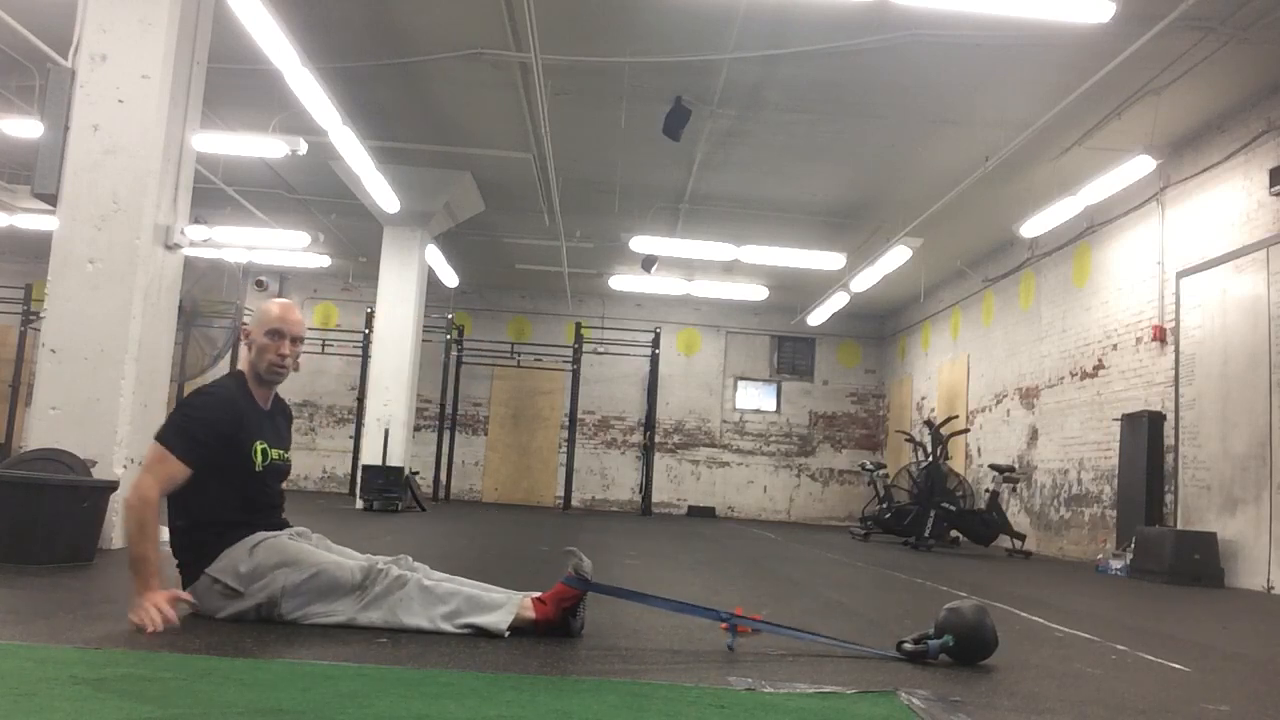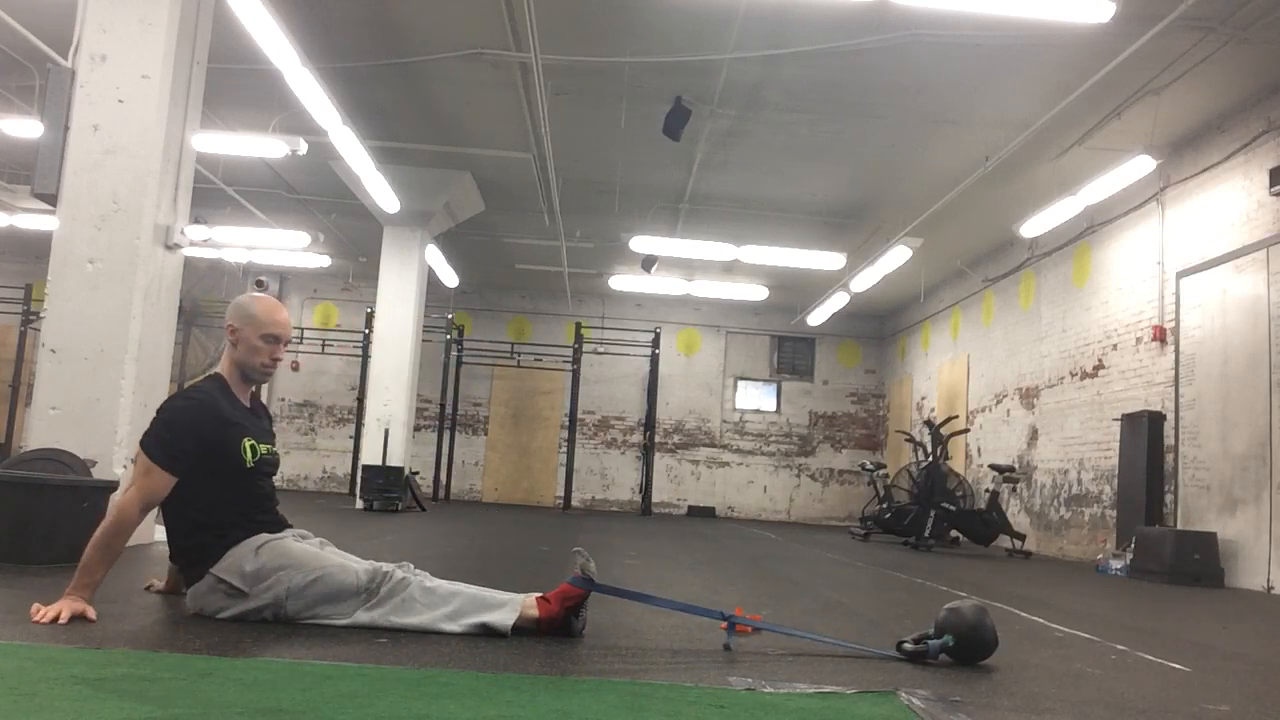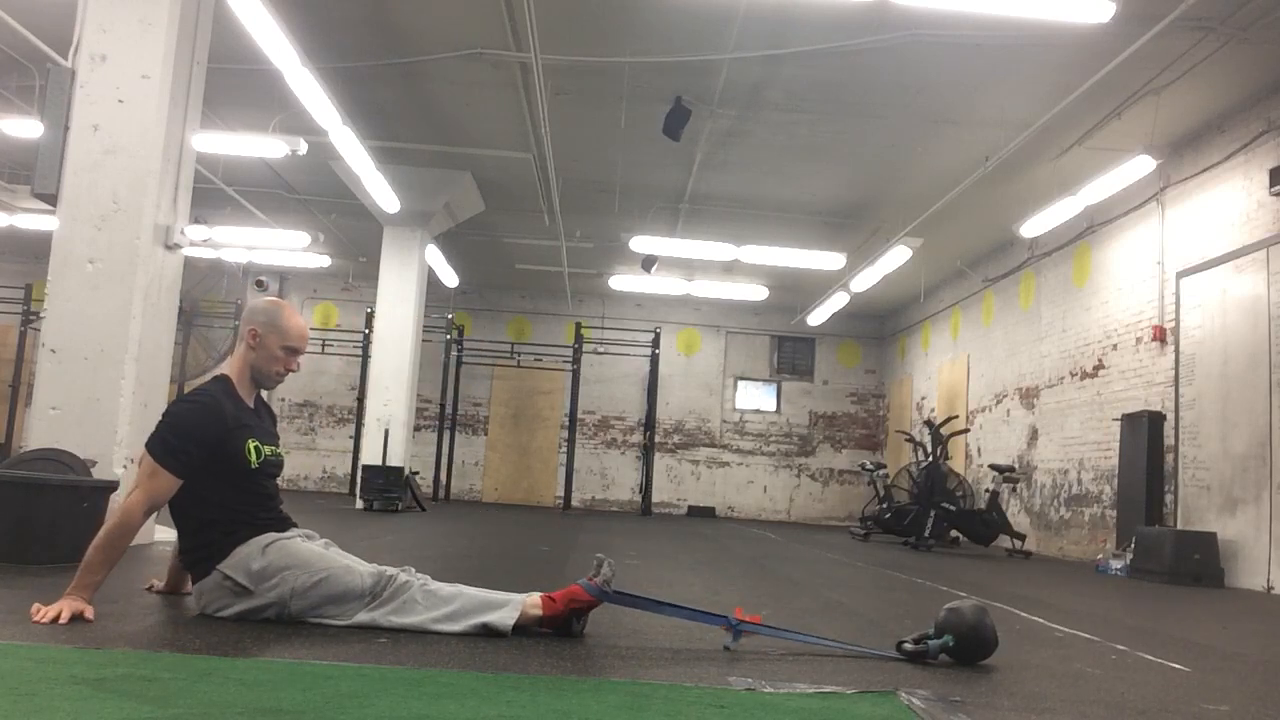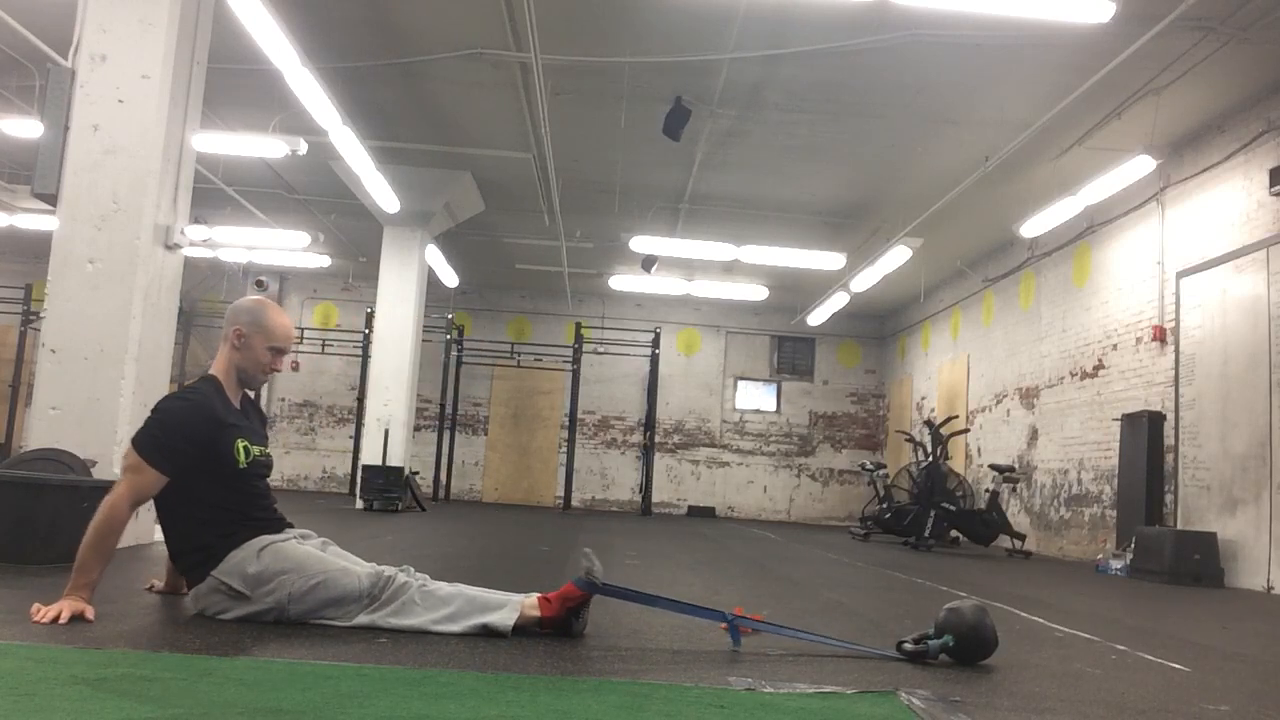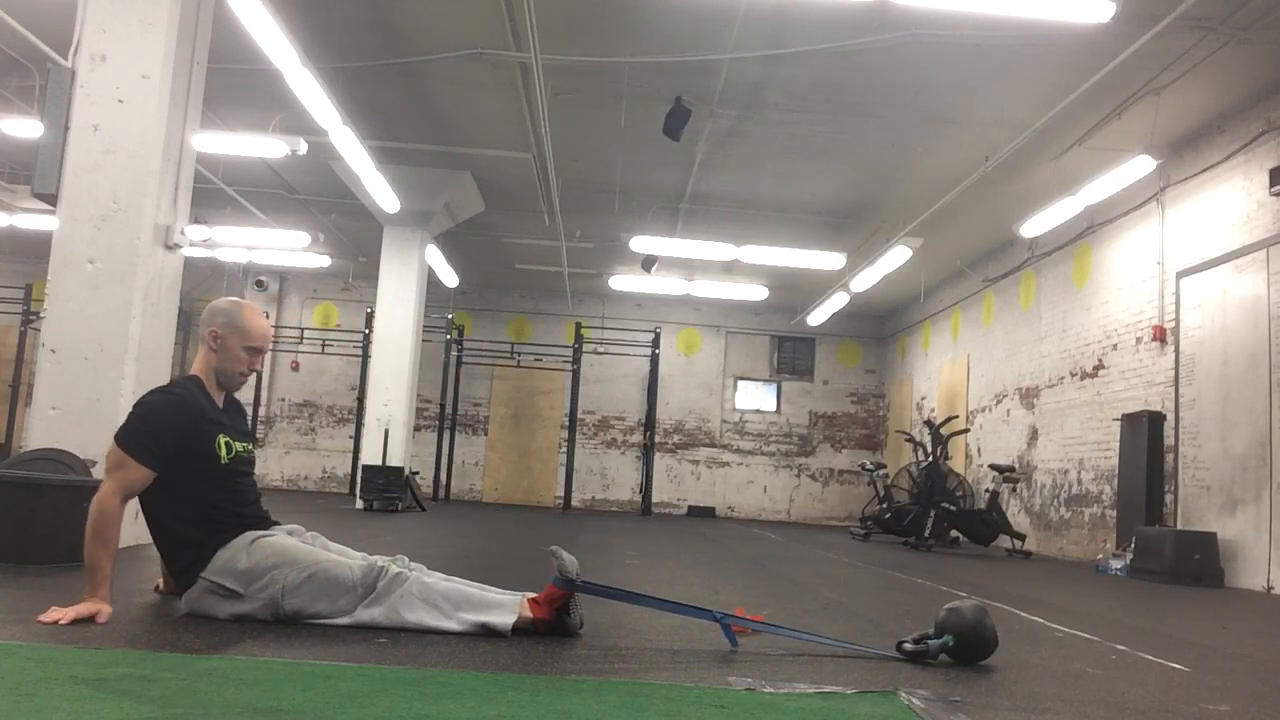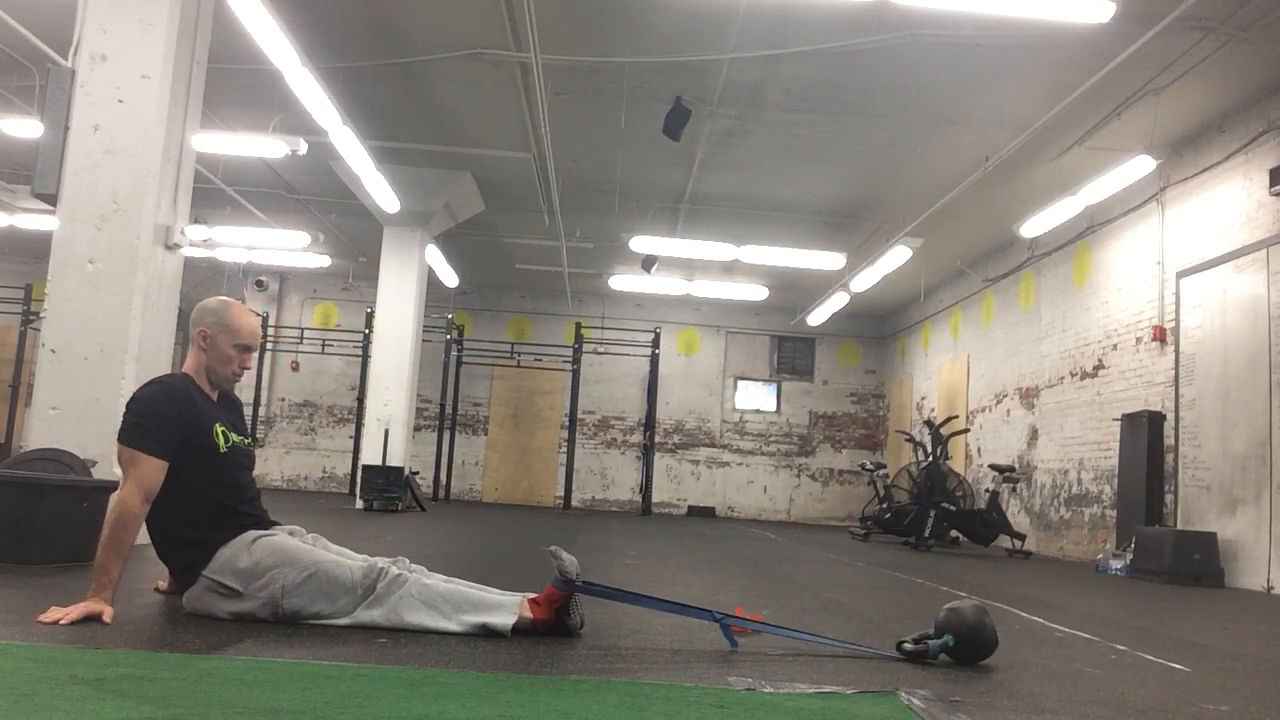
dt=0.5s
person 1, frame 1
left shoulder: (278, 412)
right shoulder: (212, 406)
right elbow: (144, 493)
right wrist: (146, 588)
left hip: (275, 540)
right hip: (226, 565)
left knee: (396, 571)
right knee: (374, 585)
left ankle: (534, 607)
right ankle: (536, 612)
person 1, frame 2
left shoulder: (256, 412)
right shoulder: (192, 410)
right elbow: (133, 505)
left wrist: (177, 579)
right wrist: (78, 594)
left hip: (280, 545)
right hip: (232, 569)
left knee: (391, 580)
right knee: (381, 589)
left ankle: (535, 610)
right ankle: (539, 611)
person 1, frame 3
left shoulder: (260, 413)
right shoulder: (200, 412)
right elbow: (139, 504)
left wrist: (177, 579)
right wrist: (78, 593)
left hip: (285, 544)
right hip: (240, 567)
left knee: (392, 584)
right knee: (385, 591)
left ankle: (538, 606)
right ankle: (543, 608)
person 1, frame 4
left shoulder: (249, 412)
right shoulder: (188, 410)
right elbow: (123, 500)
left wrist: (176, 577)
right wrist: (77, 593)
left hip: (283, 543)
right hip: (235, 568)
left knee: (395, 583)
right knee: (385, 594)
left ankle: (538, 608)
right ankle: (542, 610)
person 1, frame 5
left shoulder: (231, 410)
right shoulder: (170, 407)
right elbow: (110, 495)
left wrist: (178, 576)
right wrist: (96, 594)
left hip: (270, 539)
right hip: (224, 566)
left knee: (390, 573)
right knee: (376, 585)
left ankle: (531, 607)
right ankle: (532, 612)
person 1, frame 6
left shoulder: (227, 406)
right shoulder: (163, 400)
right elbow: (134, 499)
left wrist: (182, 575)
right wrist: (99, 596)
left hip: (270, 540)
right hip: (225, 564)
left knee: (392, 573)
right knee: (377, 588)
left ankle: (529, 607)
right ankle: (532, 612)
